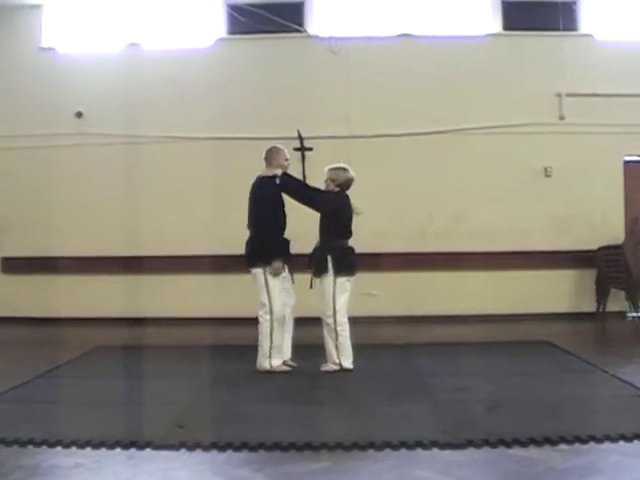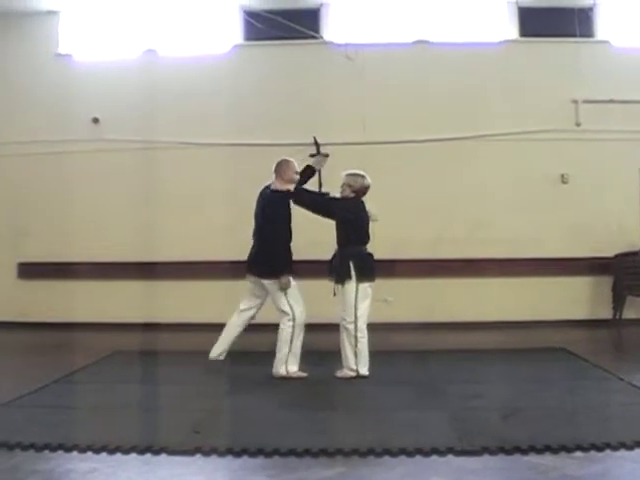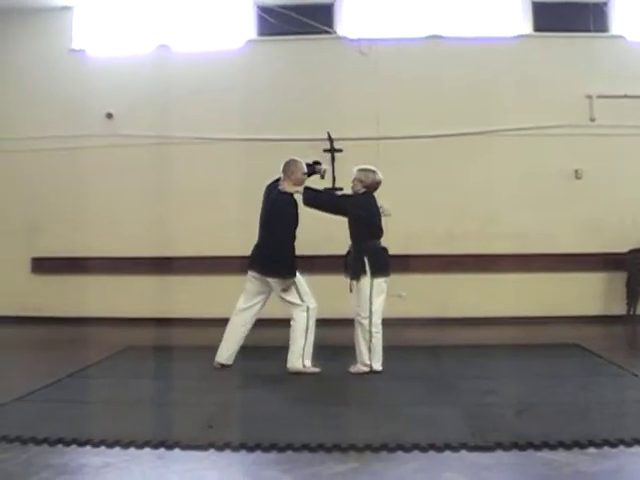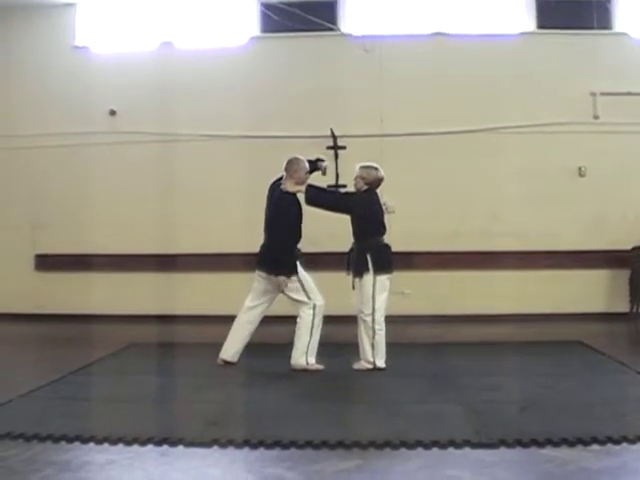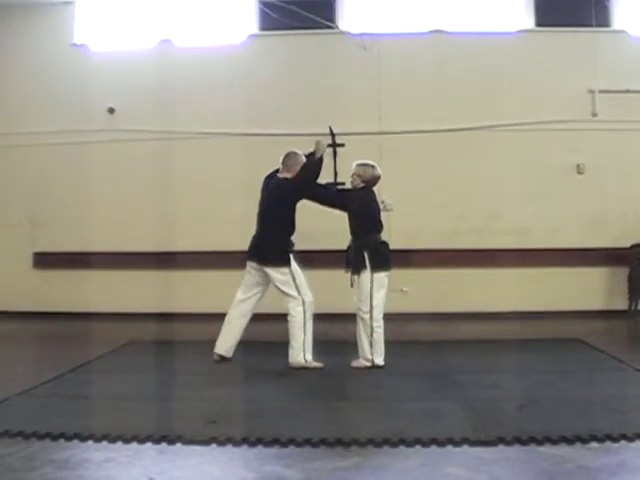
dt=0.4s
person 1, frame 1
left shoulder: (265, 183)
right shoulder: (266, 186)
right elbow: (266, 225)
left wrist: (277, 255)
right wrist: (275, 257)
left hip: (264, 253)
right hip: (264, 256)
left knee: (286, 303)
right knee: (274, 308)
left ankle: (281, 354)
right ankle: (268, 360)
person 1, frame 2
left shoulder: (268, 192)
right shoulder: (278, 200)
left elbow: (295, 181)
right elbow: (279, 239)
left wrist: (313, 167)
right wrist: (284, 272)
left hip: (257, 263)
right hip: (271, 266)
left knee: (246, 309)
right knee: (293, 314)
left ankle: (217, 353)
right ankle: (285, 367)
person 1, frame 3
left shoulder: (273, 187)
right shoulder: (286, 202)
left elbow: (296, 169)
right elbow: (286, 241)
left wrist: (315, 167)
right wrist: (289, 273)
left hip: (259, 261)
right hip: (275, 264)
left knee: (245, 308)
right knee: (305, 307)
left ankle: (223, 357)
right ankle: (298, 362)
person 1, frame 4
left shoulder: (277, 186)
right shoulder: (288, 201)
left elbow: (297, 167)
right elbow: (284, 236)
left wrist: (317, 164)
right wrist: (285, 272)
left hip: (267, 259)
right hip: (282, 261)
left knee: (253, 307)
right knee: (313, 304)
left ankle: (227, 354)
right ankle: (302, 359)
person 1, frame 5
left shoulder: (271, 180)
right shoulder: (287, 187)
right elbow: (307, 178)
left wrist: (311, 158)
right wrist: (318, 155)
left hip: (258, 251)
right hip: (278, 255)
left knee: (244, 301)
right knee: (302, 301)
left ankle: (222, 350)
right ankle: (300, 357)
person 2, frame 1
left shoulder: (337, 201)
right shoulder: (337, 201)
left elbow: (306, 193)
right elbow: (310, 194)
left wrist: (280, 176)
right wrist: (280, 177)
left hip: (336, 262)
right hip: (335, 260)
left knee: (335, 314)
right knee: (332, 314)
left ankle: (342, 361)
right ankle: (338, 359)
person 2, frame 2
left shoulder: (352, 207)
right shoulder: (352, 208)
left elbow: (321, 203)
right elbow: (324, 203)
left wrist: (292, 190)
right wrist: (294, 190)
left hip: (356, 269)
right hip: (353, 267)
left knee: (354, 320)
right knee: (349, 320)
left ankle: (358, 367)
right ankle: (353, 365)
person 2, frame 3
left shoulder: (363, 203)
right shoulder: (363, 203)
left elbow: (331, 202)
right elbow: (335, 200)
left wrist: (302, 191)
right wrist: (304, 190)
left hip: (370, 264)
right hip: (366, 262)
left knee: (369, 315)
right knee: (363, 315)
left ankle: (372, 362)
right ankle: (367, 361)
person 2, frame 4
left shoulder: (365, 200)
right shoulder: (366, 200)
left elbow: (333, 201)
right elbow: (337, 198)
left wrist: (303, 189)
right wrist: (305, 189)
left hip: (373, 261)
right hip: (369, 259)
left knee: (372, 313)
right knee: (366, 312)
left ankle: (375, 360)
right ankle: (370, 358)
person 2, frame 5
left shoulder: (360, 198)
right shoulder: (362, 197)
left elbow: (328, 195)
right elbow: (332, 195)
left hip: (371, 259)
right hip: (369, 257)
left knee: (370, 311)
right knee: (366, 310)
left ankle: (374, 358)
right ankle: (369, 356)
